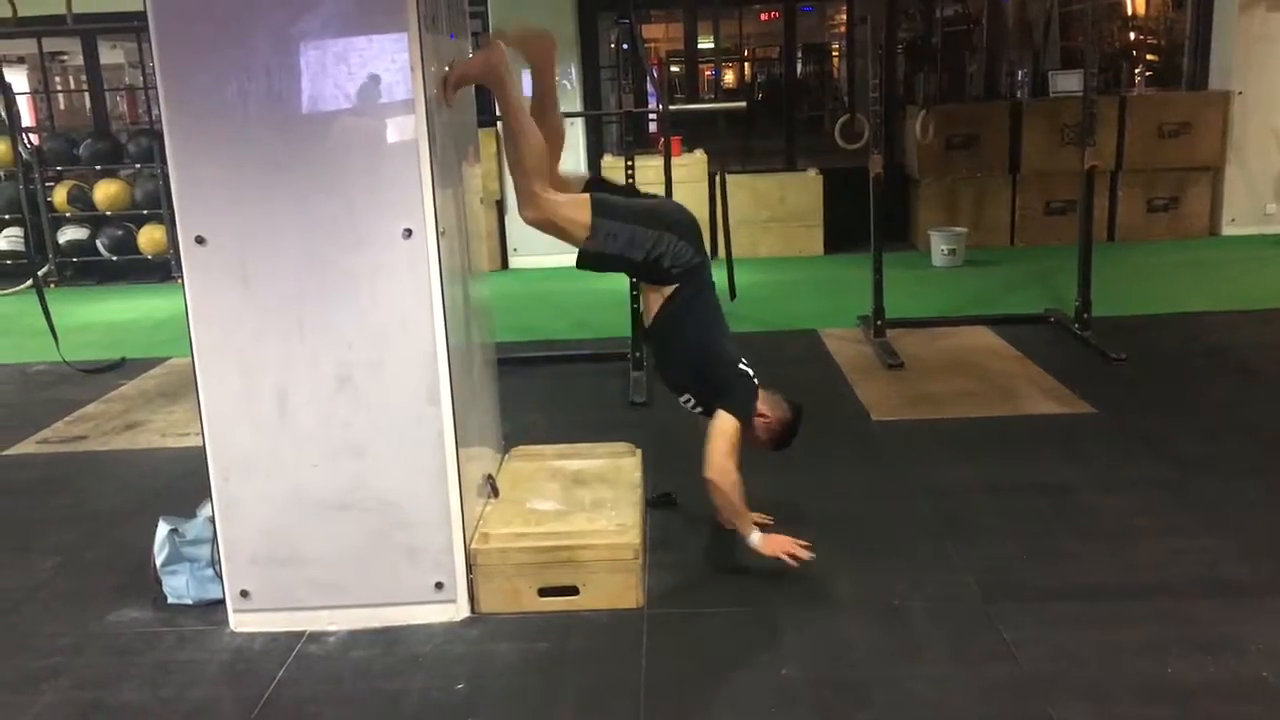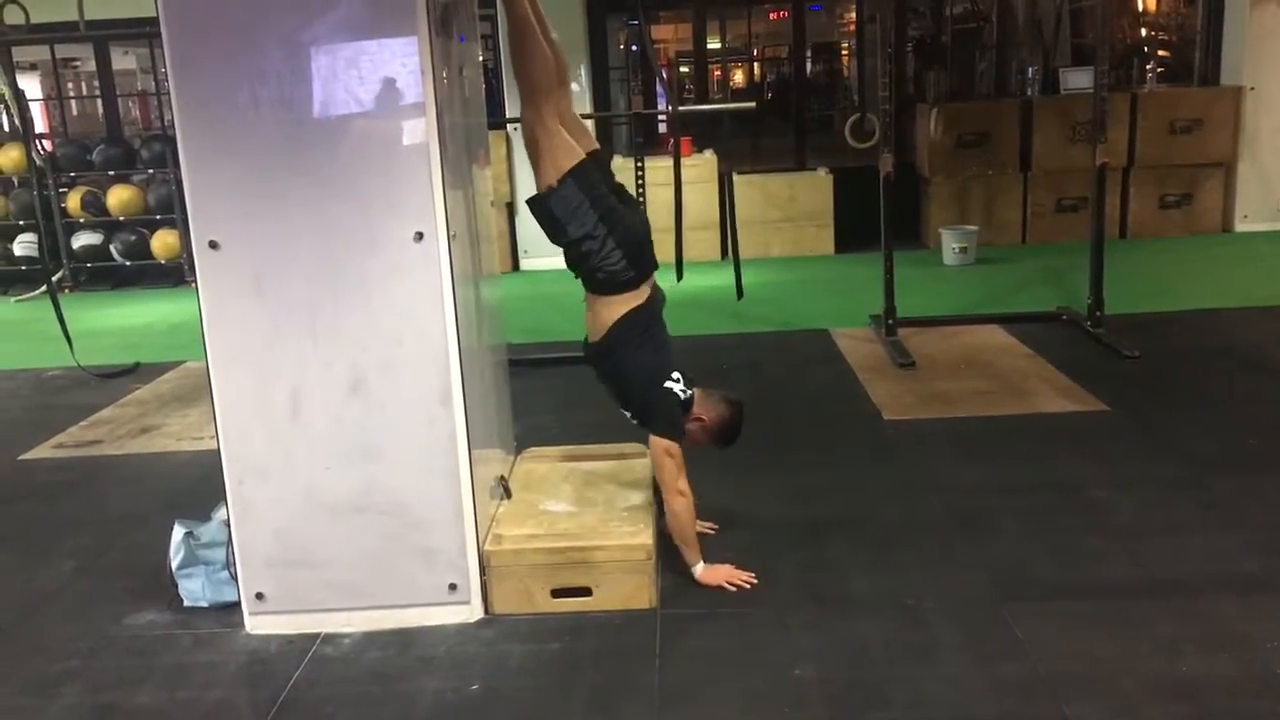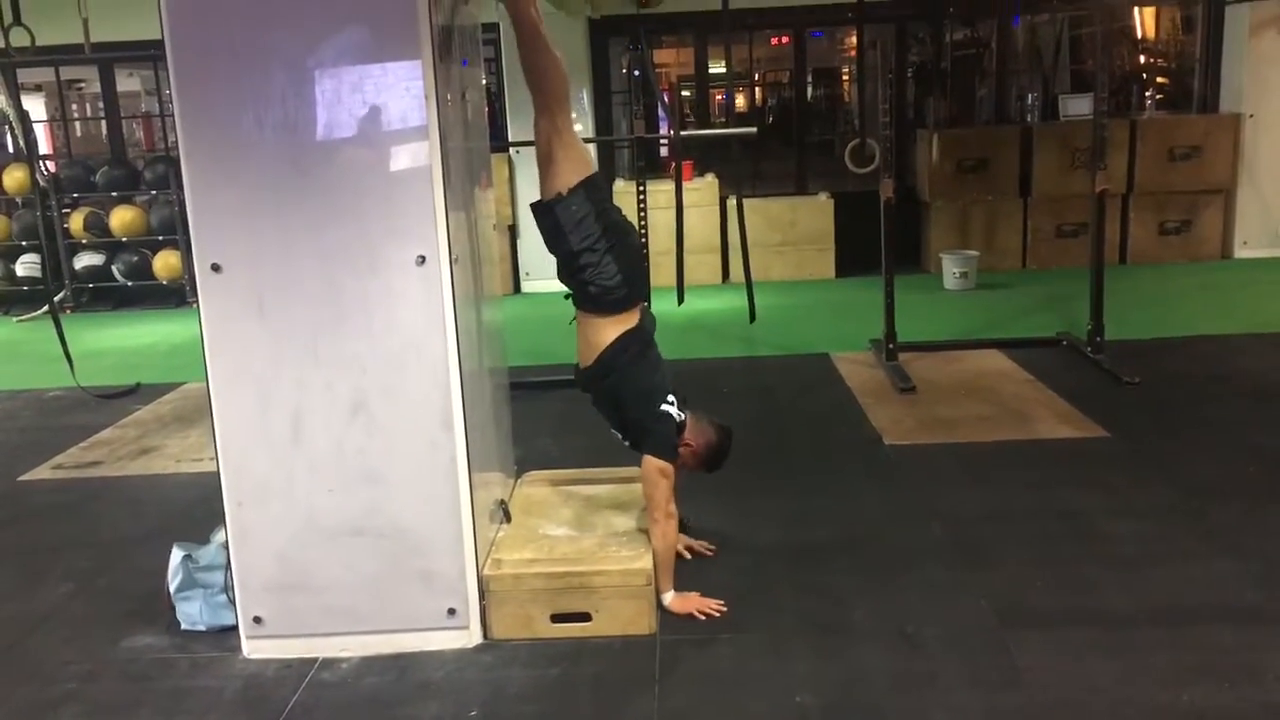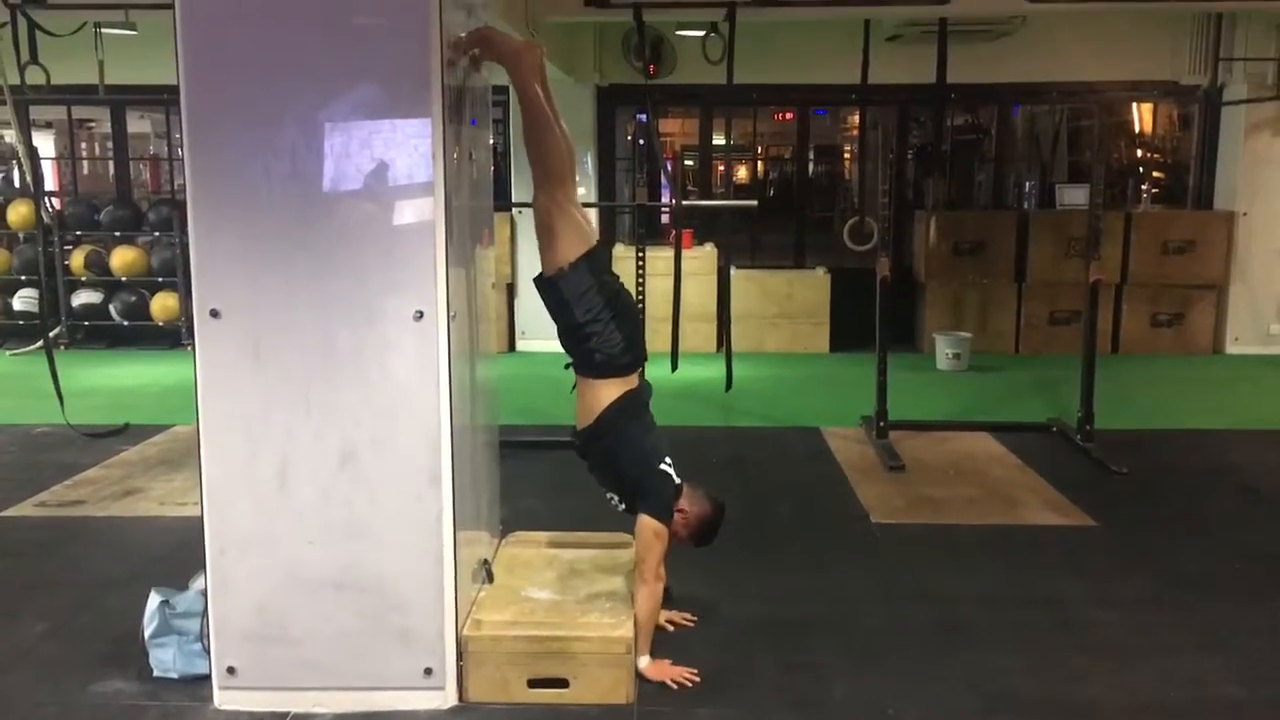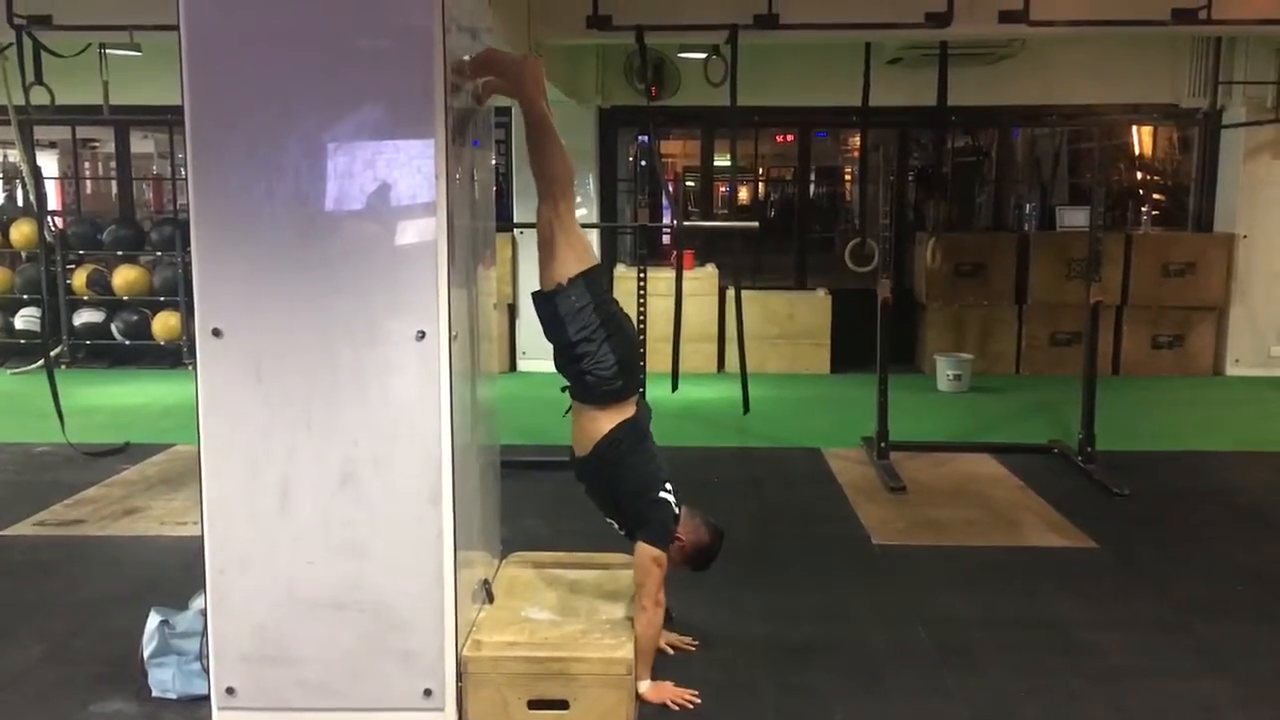
dt=1s
person 1, frame 1
left shoulder: (724, 387)
right shoulder: (737, 395)
left elbow: (715, 471)
right elbow: (719, 473)
left wrist: (733, 513)
right wrist: (753, 535)
left hip: (665, 242)
right hip: (668, 252)
left knee: (545, 181)
right knee: (538, 203)
left ankle: (541, 63)
right ankle: (499, 73)
person 1, frame 2
left shoulder: (671, 392)
right shoulder: (665, 399)
left elbow: (673, 487)
right elbow: (676, 489)
left wrist: (682, 519)
right wrist: (699, 566)
left hip: (621, 243)
right hip: (613, 256)
left knee: (555, 108)
right knee: (544, 117)
person 1, frame 3
left shoulder: (662, 418)
right shoulder: (663, 428)
right elbow: (662, 513)
left wrist: (671, 540)
right wrist: (670, 595)
left hip: (611, 271)
right hip: (605, 275)
right knee: (555, 125)
person 1, frame 4
left shoulder: (656, 486)
right shoulder: (659, 494)
left elbow: (646, 576)
right elbow: (649, 577)
left wrist: (653, 612)
right wrist: (644, 659)
left hip: (606, 344)
right hip: (605, 345)
left knee: (560, 193)
right knee: (556, 193)
right ankle: (521, 66)
person 1, frame 5
left shoulder: (655, 511)
right shoulder: (659, 519)
left elbow: (647, 601)
right elbow: (649, 601)
left wrist: (656, 634)
right wrist: (645, 681)
left hip: (604, 365)
right hip: (602, 366)
left knee: (560, 214)
right knee: (558, 214)
right ankle: (525, 86)
